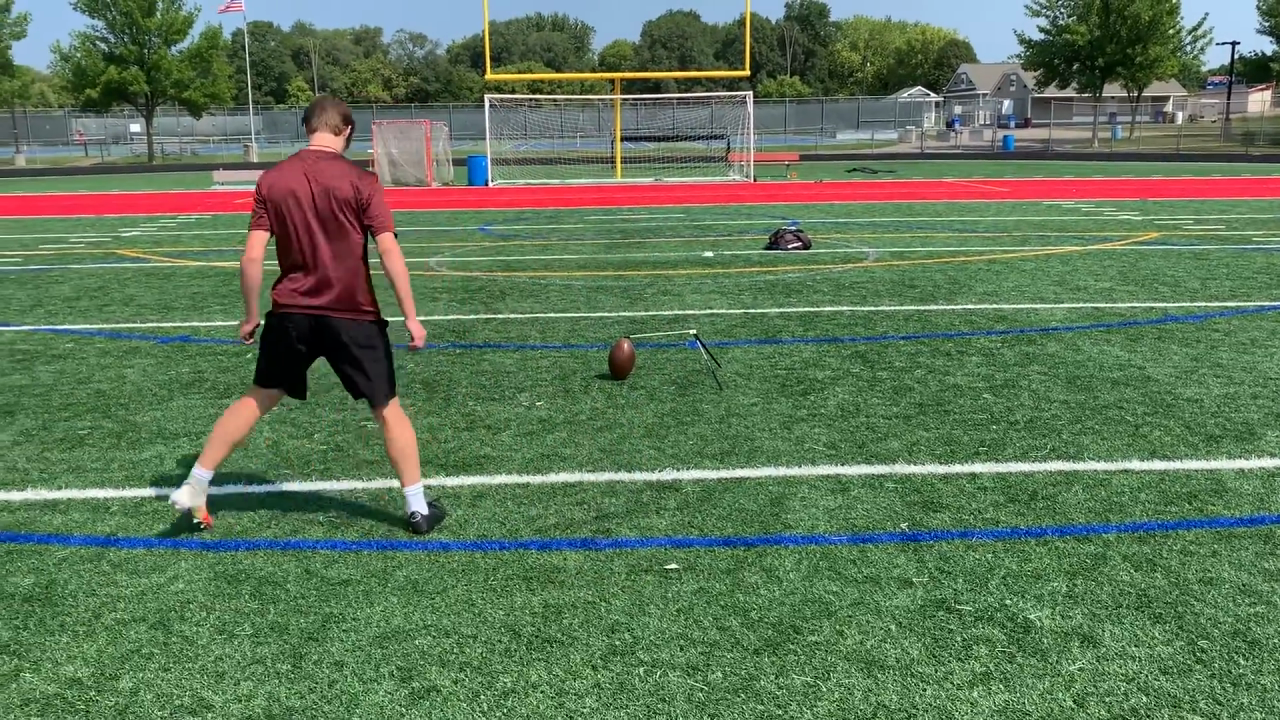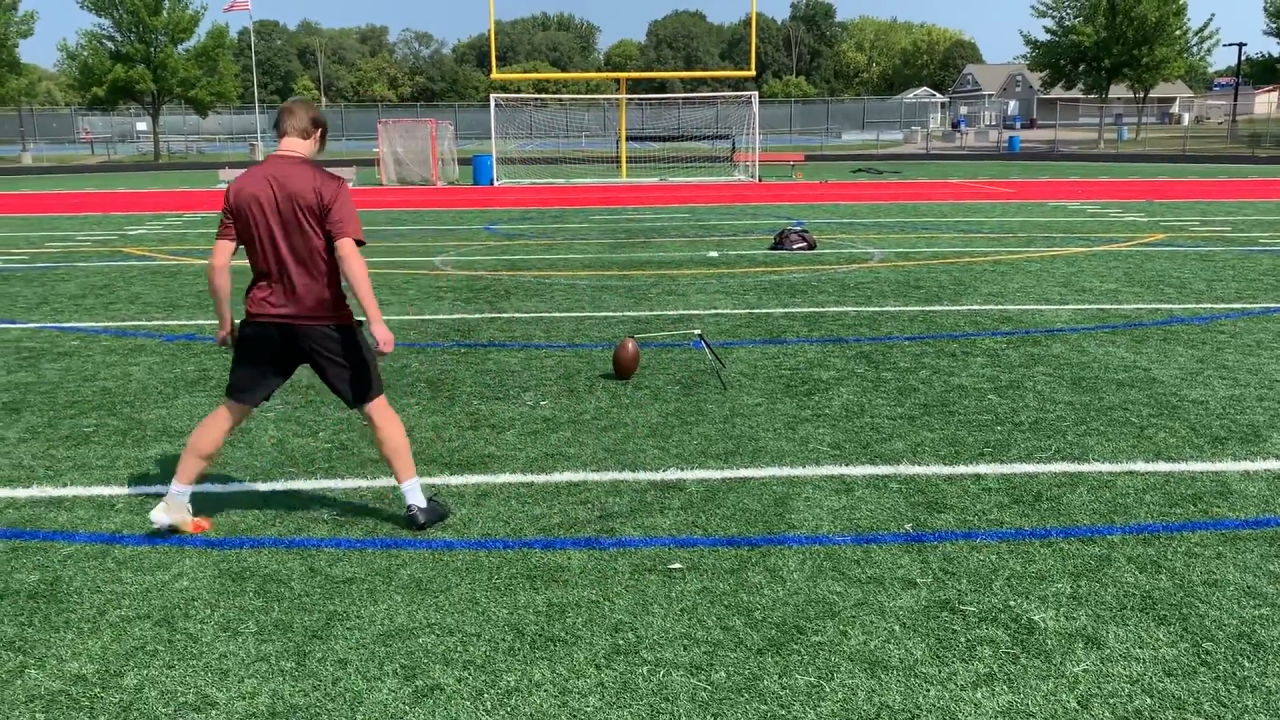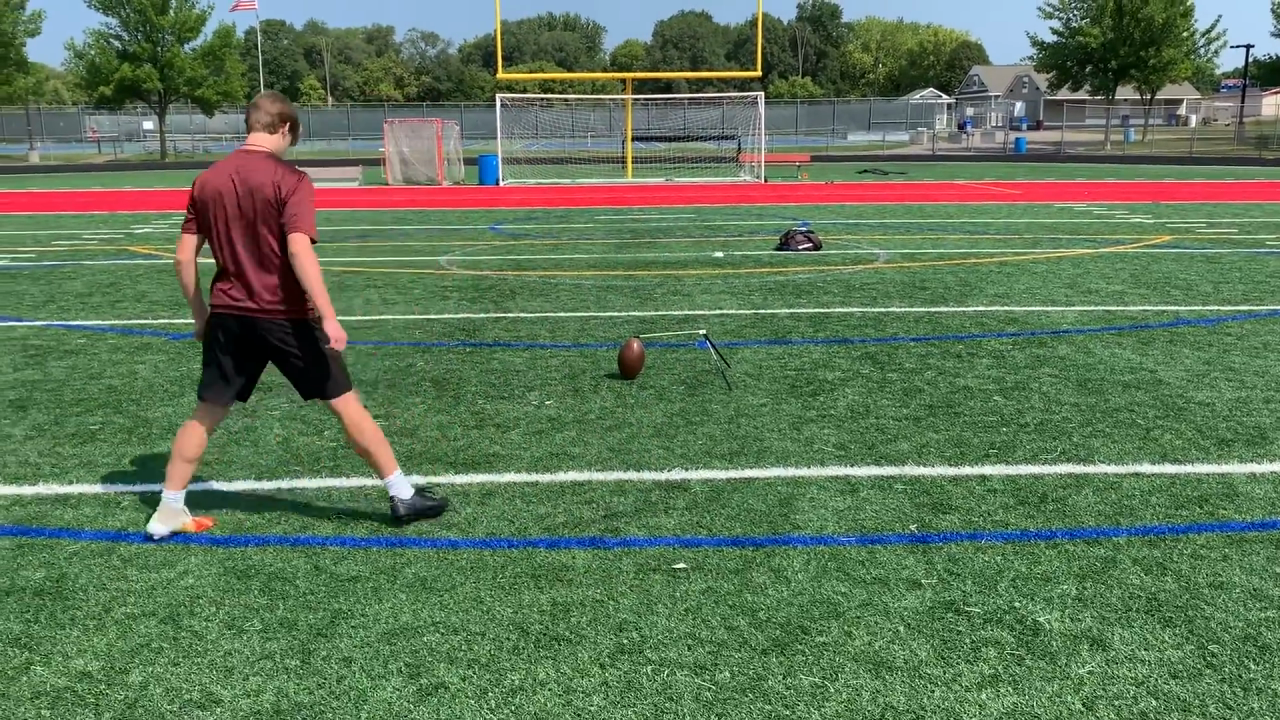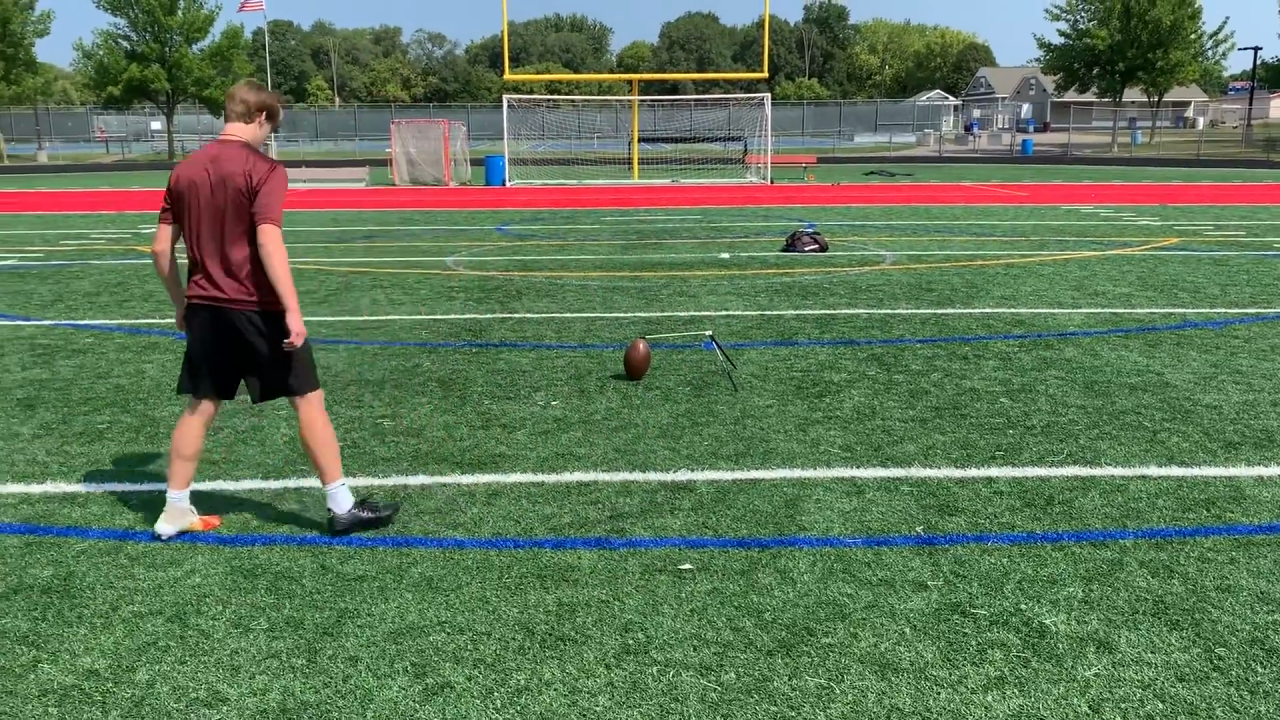
dt=0.1s
person 1, frame 1
left shoulder: (273, 179)
right shoulder: (360, 181)
left elbow: (252, 254)
right elbow: (389, 251)
left wrist: (250, 314)
right wrist: (410, 316)
left hip: (293, 313)
right hip: (352, 314)
left knee: (255, 400)
right knee: (388, 409)
left ankle: (192, 488)
right ankle: (419, 507)
person 1, frame 2
left shoulder: (241, 185)
right shoulder: (328, 186)
left elbow: (218, 262)
right elbow: (349, 258)
left wrist: (225, 322)
right wrist: (377, 322)
left hip: (264, 321)
right hip: (324, 320)
left knee: (229, 411)
right knee: (376, 407)
left ankle: (173, 504)
right ankle: (417, 501)
person 1, frame 3
left shoulder: (205, 180)
right shoulder: (289, 179)
left elbow: (184, 257)
right elbow: (300, 252)
left wrist: (200, 314)
right wrist: (328, 317)
left hip: (229, 316)
right hip: (285, 315)
left knee: (207, 412)
right knee: (345, 403)
left ankle: (169, 511)
right ankle: (403, 494)
person 1, frame 4
left shoulder: (183, 170)
right shoulder: (262, 169)
left elbow: (161, 247)
right elbow: (269, 243)
left wrist: (180, 302)
right wrist: (292, 311)
left hip: (206, 308)
right hip: (257, 307)
left knee: (199, 408)
right knee: (309, 402)
left ankle: (175, 511)
right ankle: (342, 506)
